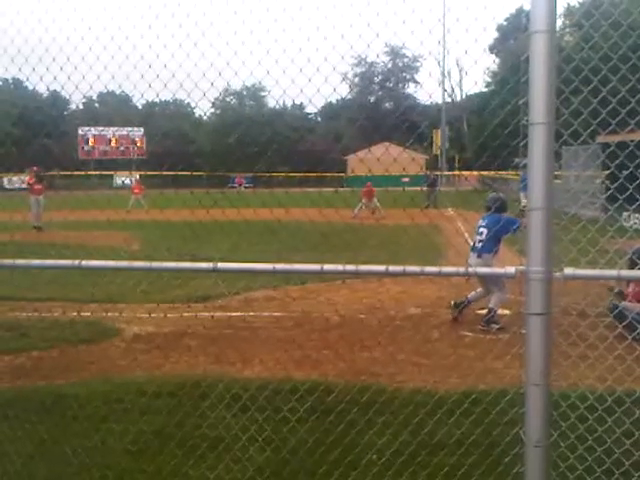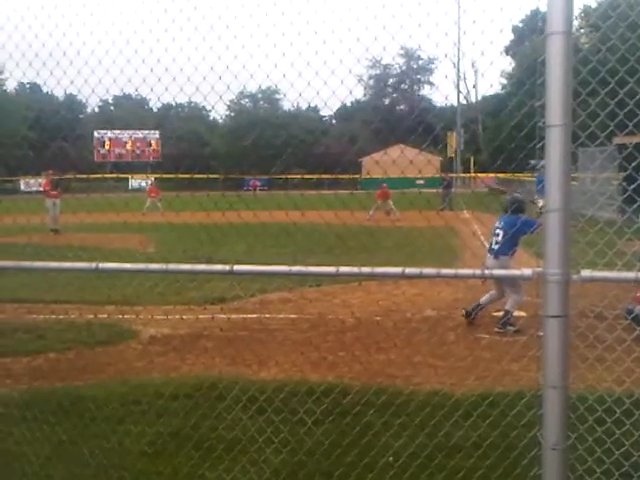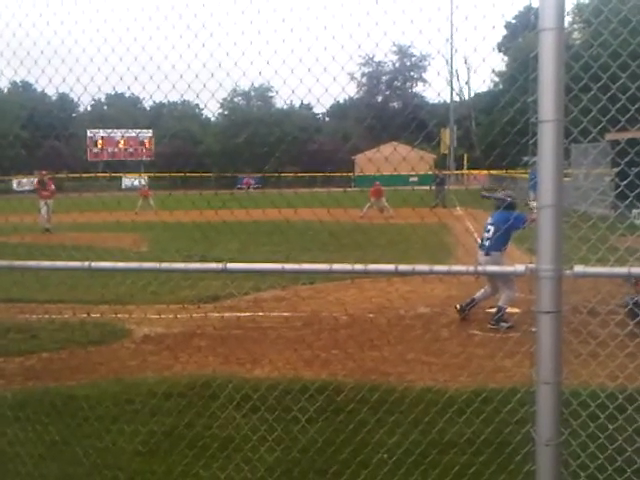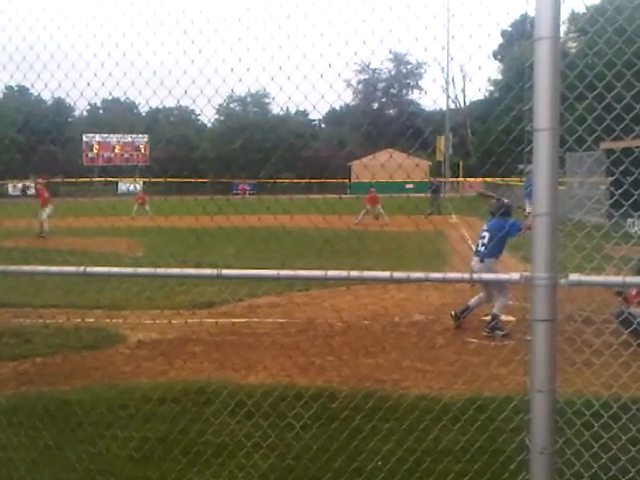
dt=1s
person 1, frame 1
left shoulder: (485, 219)
right shoulder: (499, 219)
left elbow: (508, 222)
right elbow: (522, 222)
left hip: (474, 258)
right hip: (483, 260)
left knee: (487, 288)
right knee: (500, 290)
left ankle: (459, 305)
right ankle: (487, 320)
person 1, frame 2
left shoulder: (503, 219)
right shoulder: (517, 221)
left elbow: (526, 223)
right elbow: (539, 224)
left hip: (491, 259)
right hip: (501, 261)
left knee: (499, 291)
right knee: (516, 292)
left ankle: (471, 312)
right ankle: (503, 323)
person 1, frame 3
left shoulder: (495, 216)
right shoulder: (508, 216)
left elbow: (522, 220)
right elbow: (531, 219)
left wrist: (530, 215)
left hip: (483, 256)
right hip: (493, 257)
left knee: (494, 287)
right knee: (509, 287)
left ankle: (464, 307)
right ankle: (497, 319)
person 1, frame 4
left shoulder: (491, 222)
right shoulder: (503, 223)
left elbow: (517, 227)
right elbow: (526, 226)
left wrist: (526, 221)
left hip: (477, 263)
right hip: (486, 264)
left knee: (488, 294)
right knee: (503, 293)
left ankle: (459, 314)
right ankle: (491, 327)
